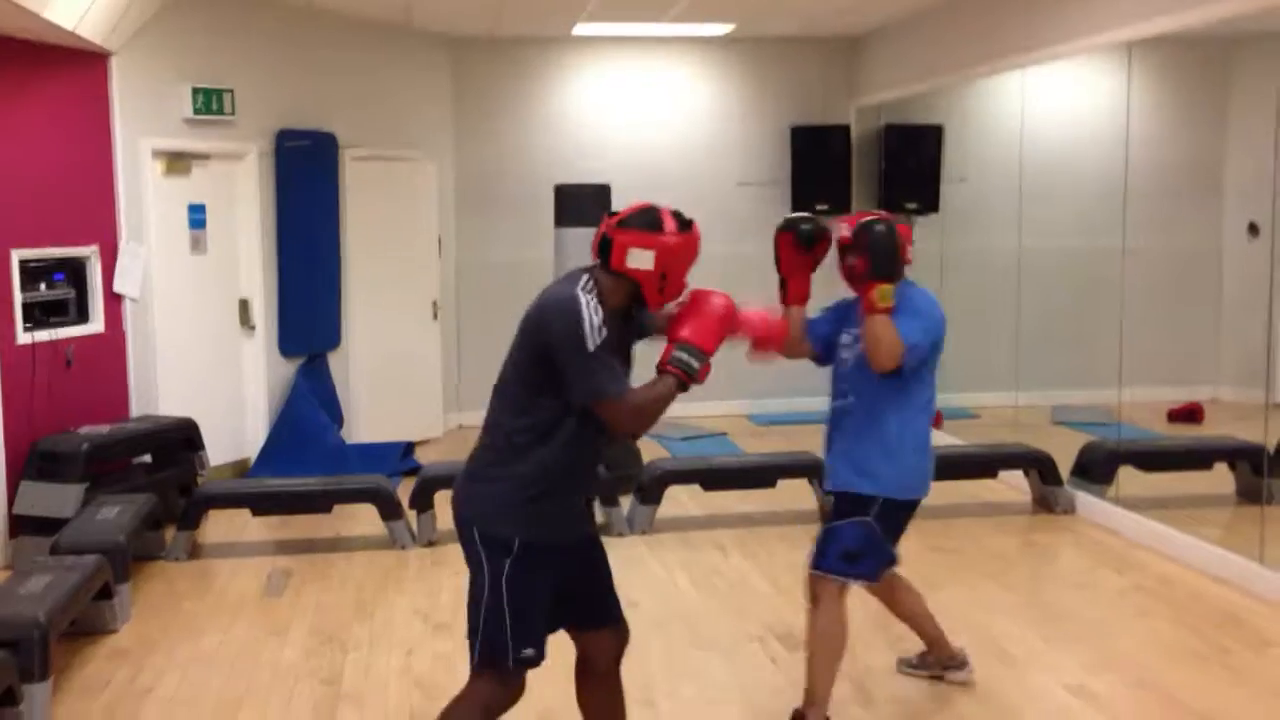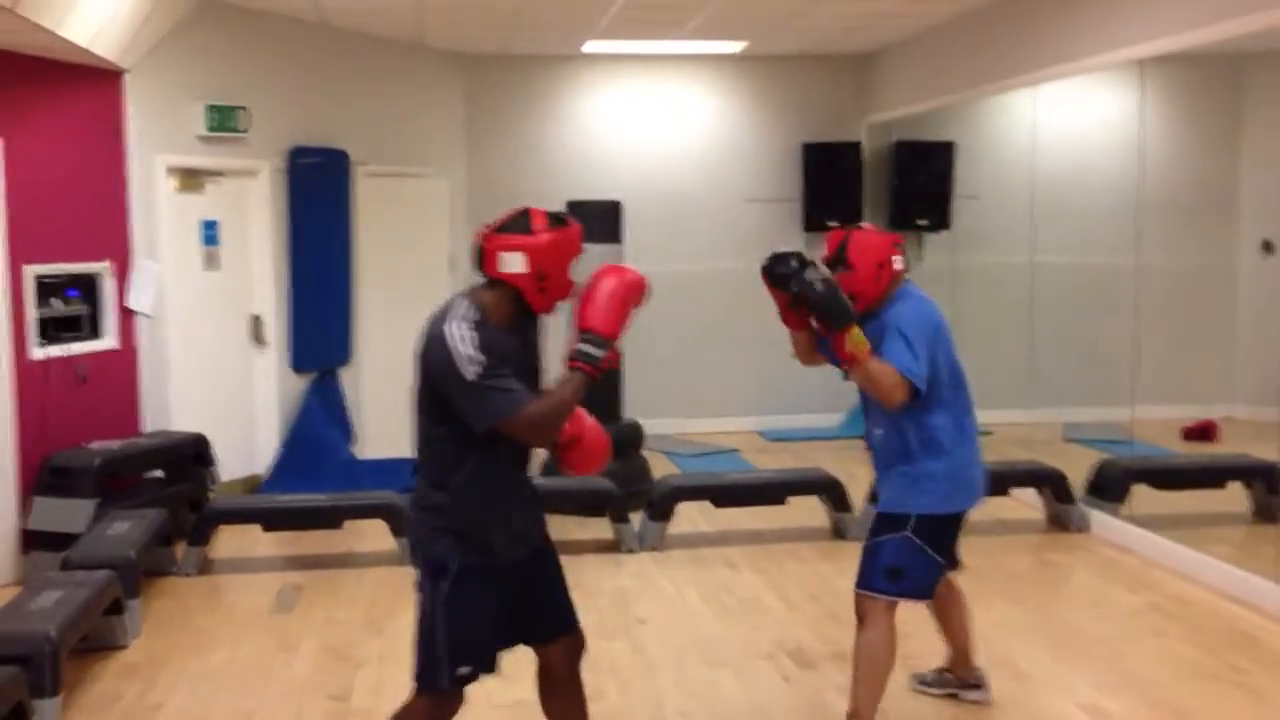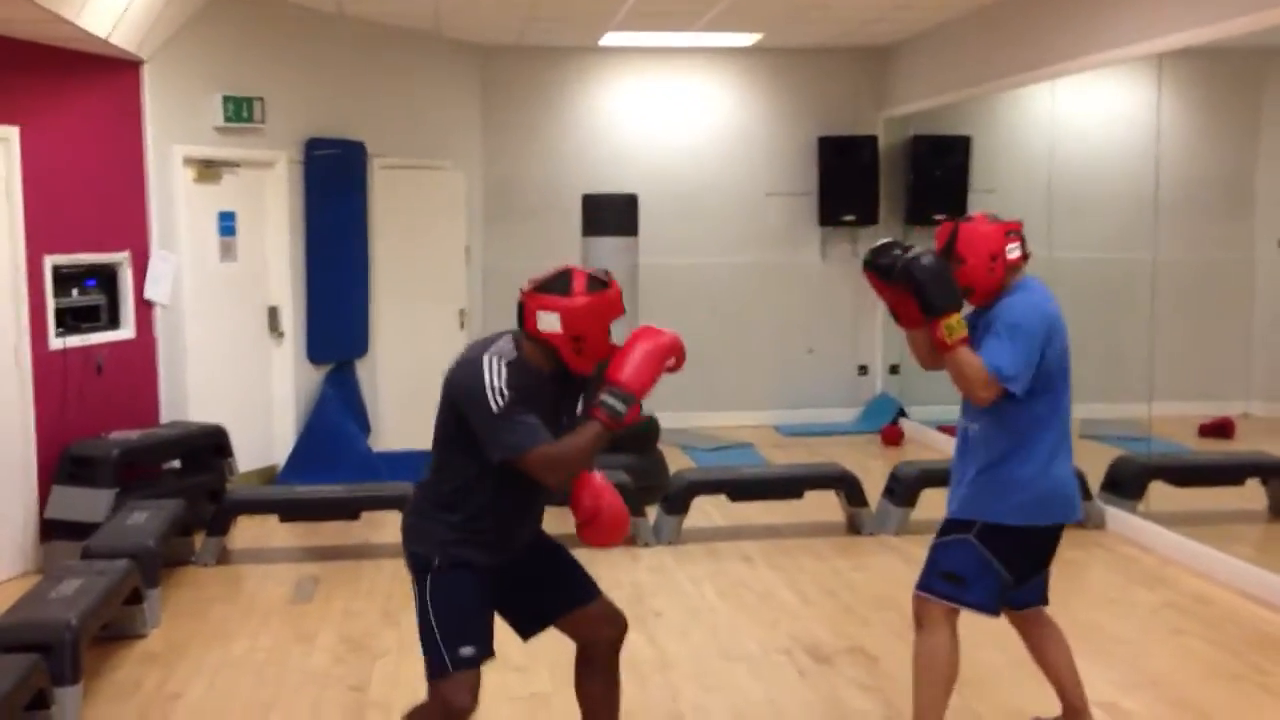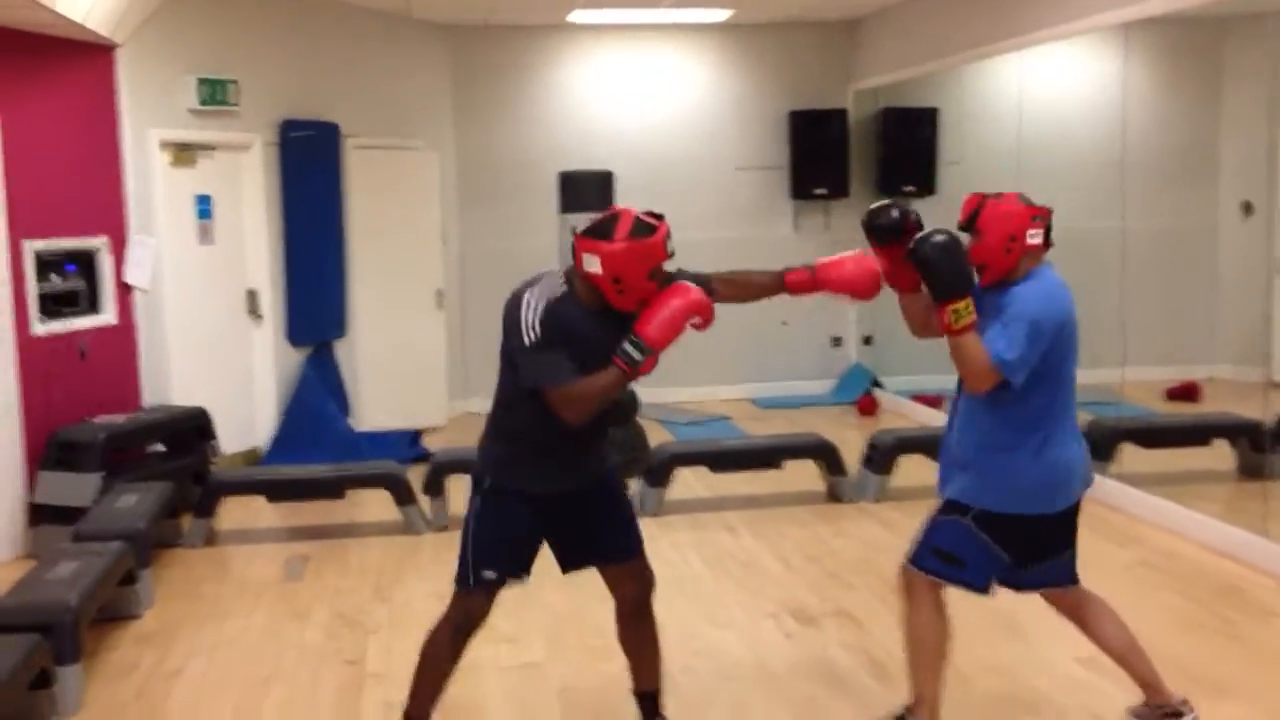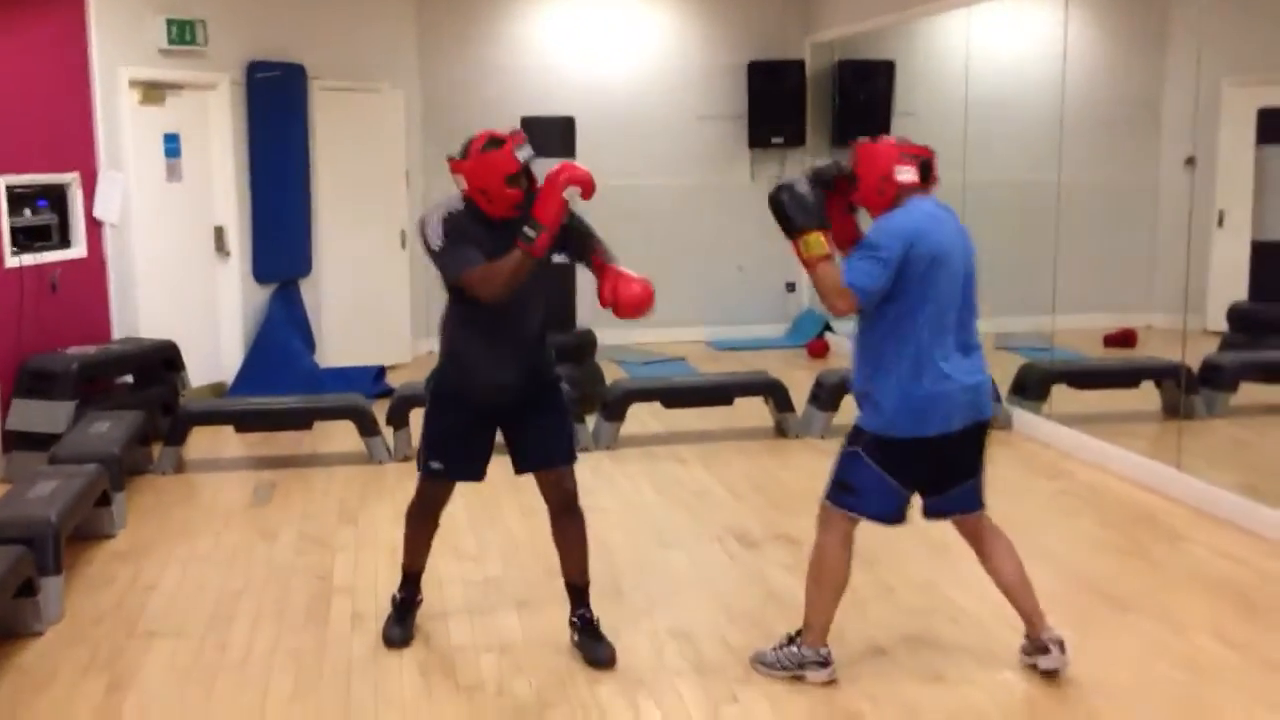
dt=0.7s
person 1, frame 1
left shoulder: (919, 307)
right shoulder: (850, 311)
left elbow: (884, 358)
right elbow: (794, 345)
left wrist: (879, 285)
right wrist: (796, 278)
left hip: (884, 473)
right hip: (858, 468)
left knee: (825, 585)
right knee: (872, 571)
right ankle: (946, 655)
person 1, frame 2
left shoulder: (908, 315)
right shoulder: (877, 310)
left elbow: (892, 394)
right elbow: (810, 354)
left wrist: (843, 327)
right wrist: (793, 308)
left hip: (929, 478)
right hip: (933, 473)
left knee: (874, 603)
right knee: (933, 577)
right ankle: (964, 672)
person 1, frame 3
left shoulder: (1024, 309)
right shoulder: (1004, 305)
left elbow: (982, 387)
right elbow: (933, 358)
left wrist: (945, 315)
right wrist: (904, 301)
left hip: (1007, 495)
right hip: (1034, 491)
left knee: (933, 608)
right knee: (1025, 610)
person 1, frame 4
left shoulder: (1035, 302)
right shoulder: (1012, 291)
left elbow: (978, 376)
right elbow: (923, 325)
left wrist: (956, 297)
right wrist: (900, 259)
left hip: (1001, 482)
right hip: (1050, 475)
left knee: (920, 581)
right knee: (1067, 595)
person 1, frame 5
left shoulder: (899, 228)
right shoulder: (945, 223)
left elbow: (842, 299)
left wrist: (810, 234)
right wrist: (840, 229)
left hip: (902, 410)
right hip: (964, 403)
left knee: (836, 519)
right knee: (974, 522)
left ankle: (811, 648)
right ankle: (1043, 639)
person 2, frame 1
left shoulder: (607, 297)
right shoulder: (572, 308)
left elbow: (659, 316)
right elbow: (626, 421)
left wrist: (733, 323)
right wrist: (686, 358)
left hip: (557, 513)
right hip: (508, 518)
left knee: (606, 642)
person 2, frame 2
left shoulder: (517, 316)
right shoulder: (456, 336)
right elbow: (534, 426)
left wrist: (563, 418)
right wrist: (594, 346)
left hip: (517, 529)
right hip: (457, 543)
left knee: (563, 652)
person 2, frame 3
left shoulder: (563, 367)
right shoulder: (486, 373)
right elbow: (550, 468)
left wrist: (584, 480)
right wrist: (621, 397)
left hip: (515, 539)
right hip: (451, 548)
left knee: (604, 629)
person 2, frame 4
left shoulder: (633, 293)
right shoulder: (535, 307)
left elbow: (717, 288)
right elbow: (573, 407)
left wrist: (807, 276)
right wrist: (641, 348)
left hip: (585, 472)
right hip: (514, 477)
left knee: (635, 587)
right knee: (470, 607)
person 2, frame 5
left shoulder: (538, 203)
right shoulder: (445, 224)
left elbow: (585, 243)
right elbow: (489, 286)
left wrist: (612, 274)
right wrist: (540, 226)
left hip: (532, 379)
right hip: (464, 385)
left knee: (563, 493)
right knee: (431, 493)
left ankle: (582, 617)
right ankle: (407, 596)
